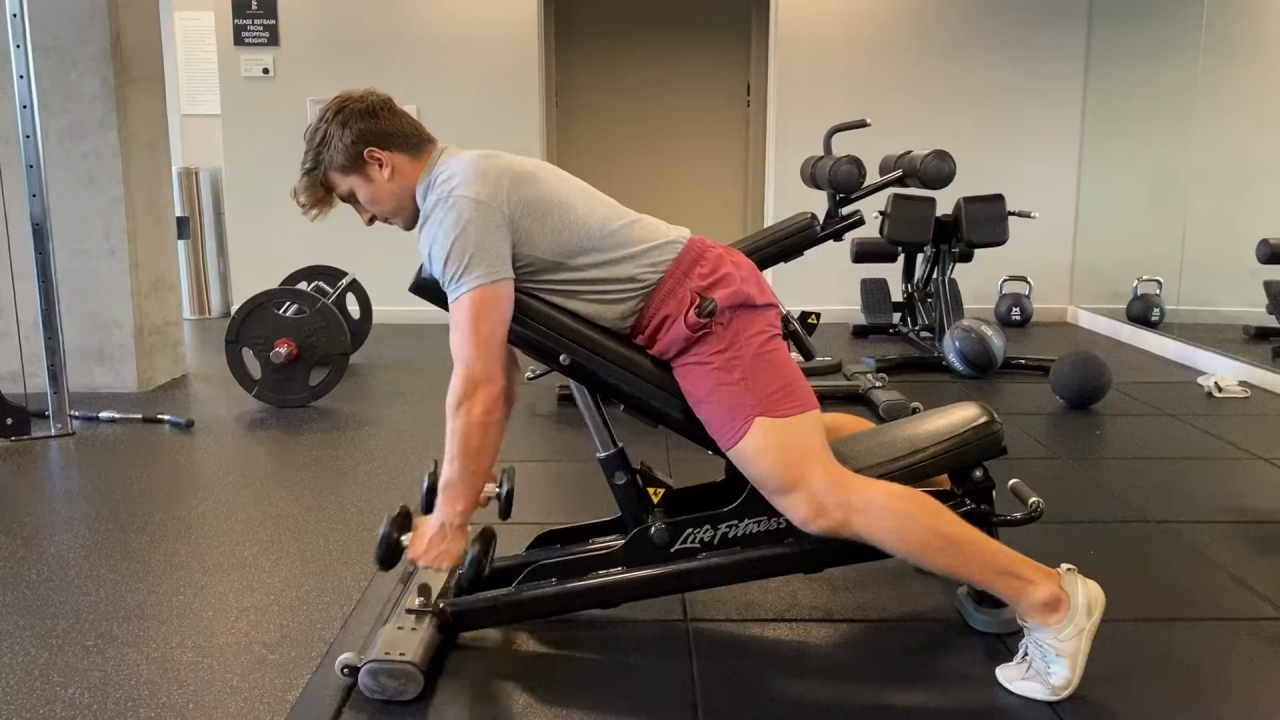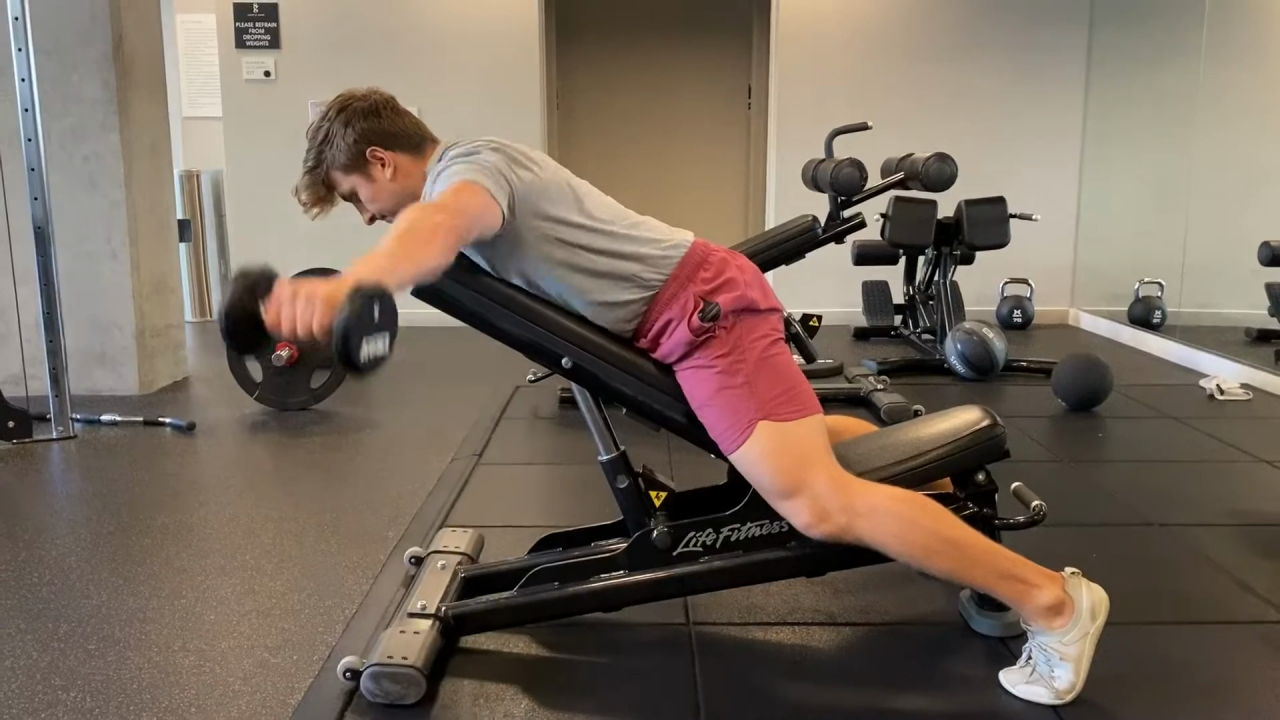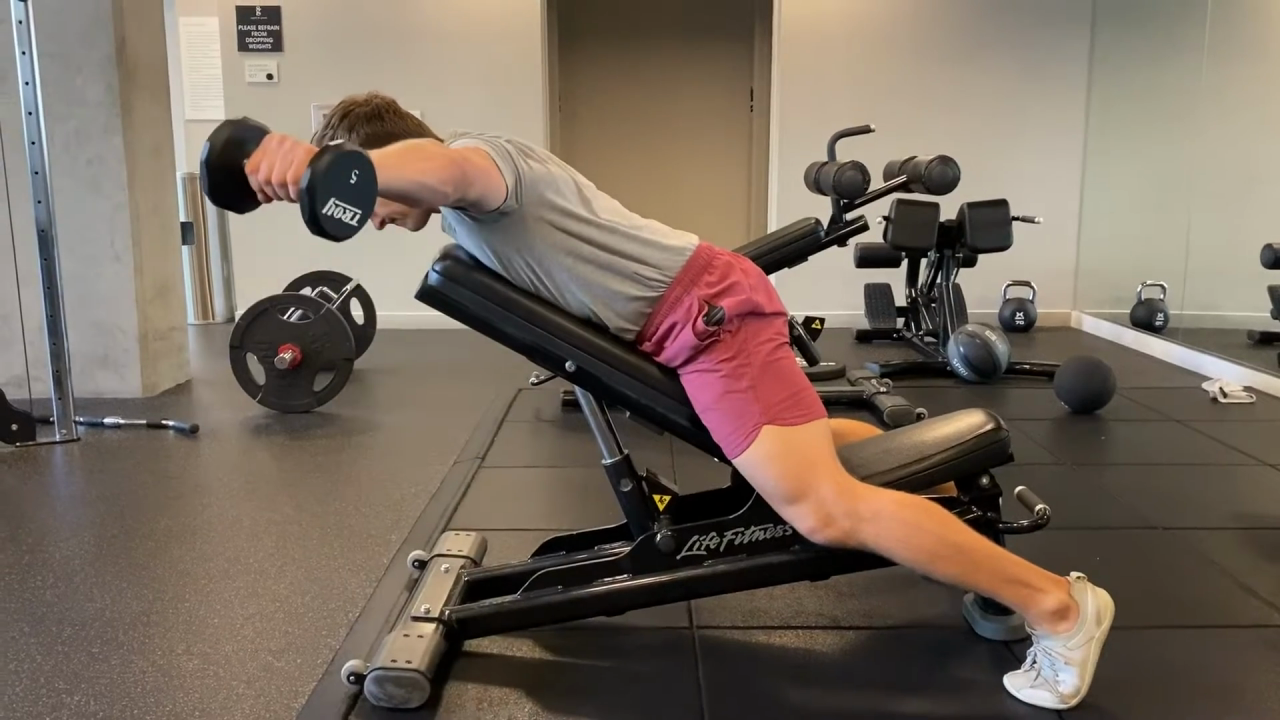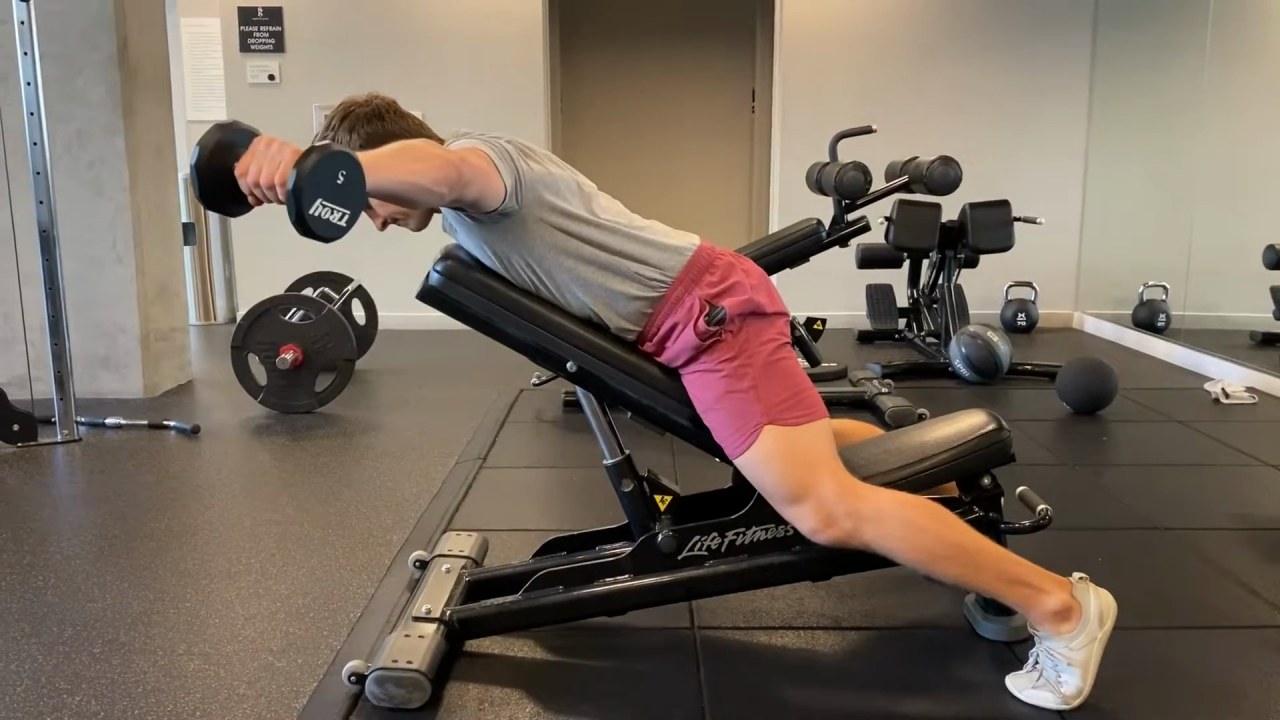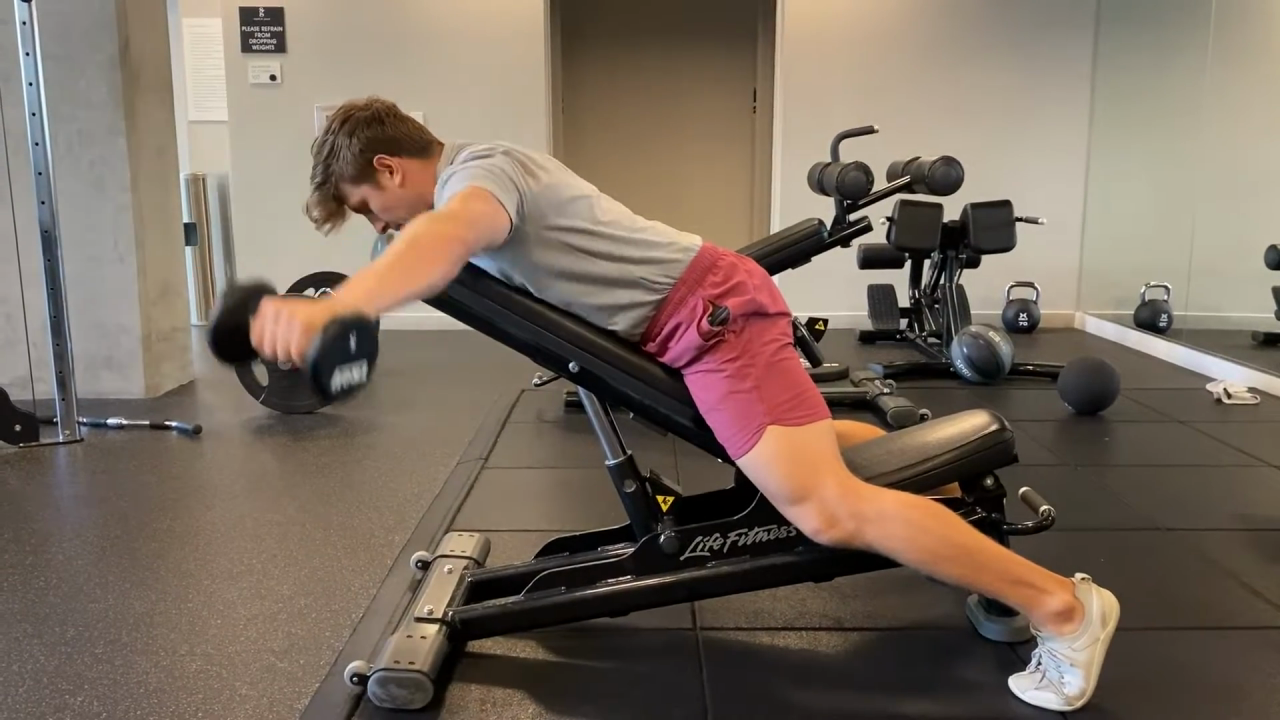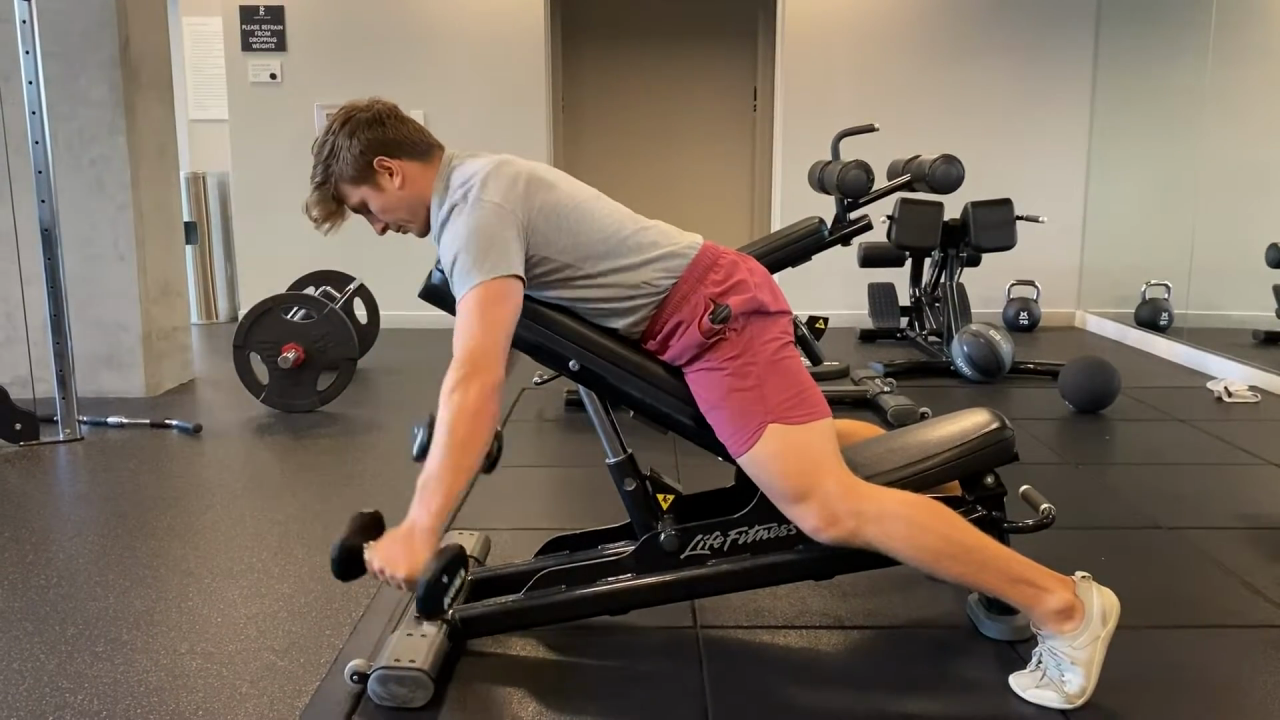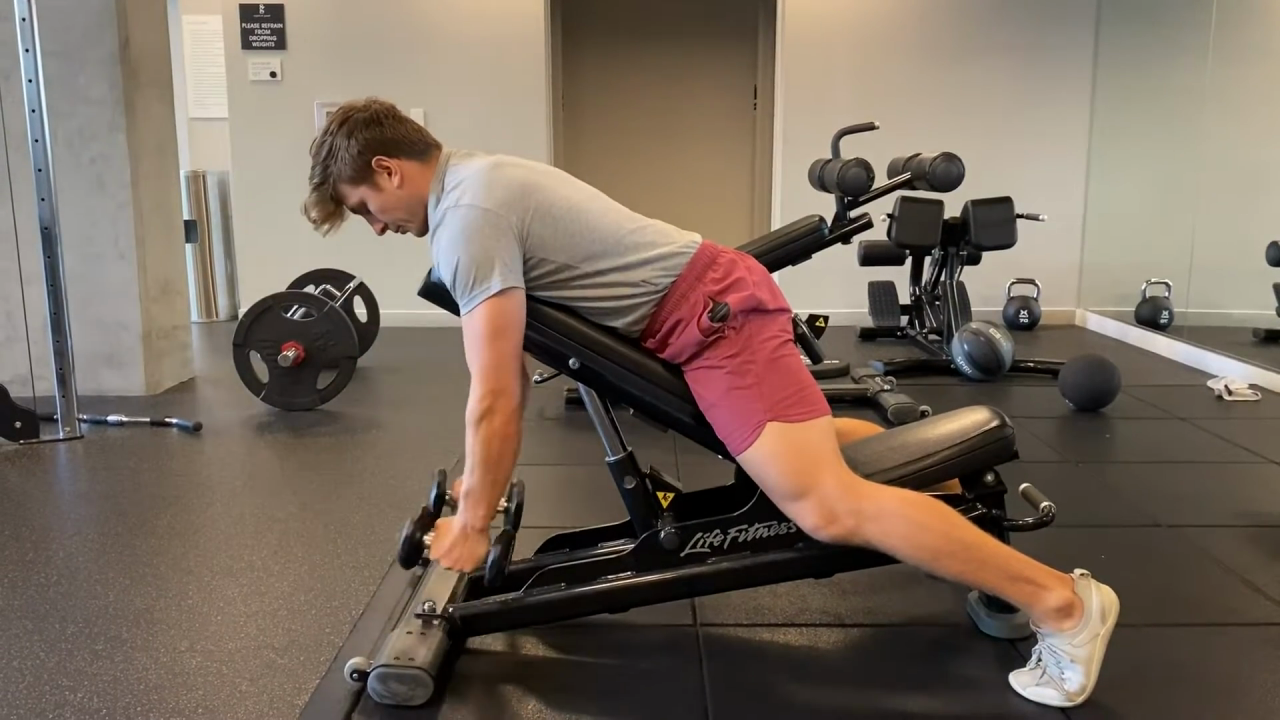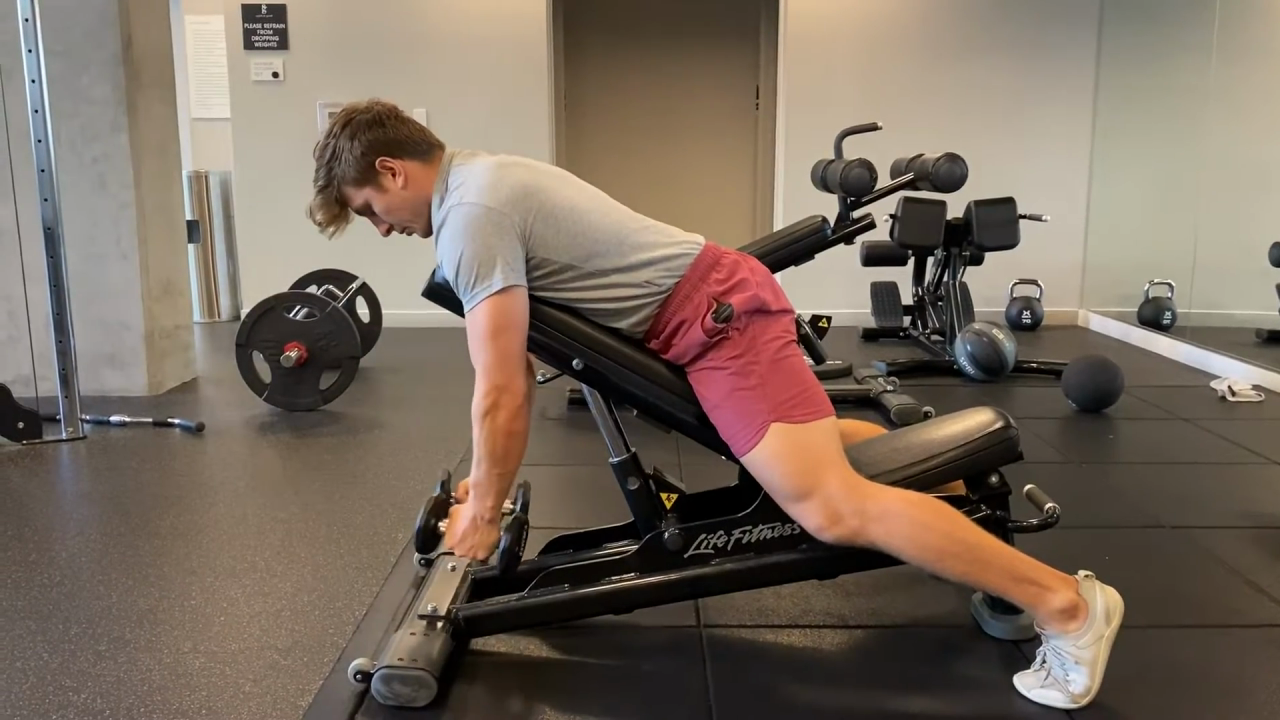
dt=0.5s
person 1, frame 1
left shoulder: (456, 208)
right shoulder: (472, 175)
left elbow: (479, 384)
right elbow: (501, 353)
left wrist: (453, 517)
right wrist: (476, 471)
left hip: (701, 308)
right hip: (698, 294)
left knee: (815, 500)
right knee: (800, 437)
left ankle: (1047, 596)
person 1, frame 2
left shoulder: (464, 168)
right shoulder: (467, 177)
left elbow: (438, 227)
left wrist: (338, 287)
left hip: (703, 309)
right hip: (696, 302)
left knee: (818, 504)
right knee: (802, 436)
left ankle: (1053, 599)
person 1, frame 3
left shoulder: (475, 154)
right shoulder: (471, 177)
left elbow: (434, 163)
left hip: (705, 312)
right hip: (695, 308)
left knee: (823, 510)
right knee: (804, 440)
left ankle: (1056, 604)
person 1, frame 4
left shoulder: (474, 156)
right shoulder: (476, 171)
left elbow: (433, 168)
left hip: (707, 313)
right hip: (696, 310)
left knee: (824, 511)
right knee: (805, 443)
left ankle: (1059, 605)
person 1, frame 5
left shoulder: (473, 174)
right shoulder: (476, 177)
left elbow: (441, 237)
left wrist: (327, 308)
left hip: (710, 313)
right hip: (700, 308)
left knee: (826, 510)
right knee: (808, 442)
left ankle: (1061, 605)
person 1, frame 6
left shoulder: (474, 210)
right shoulder: (479, 179)
left elbow: (475, 377)
right elbow: (496, 341)
left wrist: (421, 530)
right wrist: (462, 431)
left hip: (712, 314)
right hip: (708, 300)
left knee: (828, 509)
right knee: (805, 442)
left ankle: (1062, 604)
person 1, frame 7
left shoulder: (467, 219)
right shoulder: (479, 180)
left elbow: (494, 397)
right elbow: (512, 365)
left wrist: (472, 525)
right wrist: (484, 472)
left hip: (712, 313)
right hip: (710, 297)
left knee: (827, 506)
right knee: (810, 441)
left ankle: (1061, 600)
person 1, frame 8
left shoulder: (470, 218)
right shoulder: (483, 179)
left elbow: (502, 392)
right elbow: (516, 364)
left wrist: (485, 512)
right wrist: (489, 476)
left hip: (714, 315)
right hip: (712, 296)
left knee: (831, 509)
right knee: (810, 438)
left ankle: (1066, 603)
